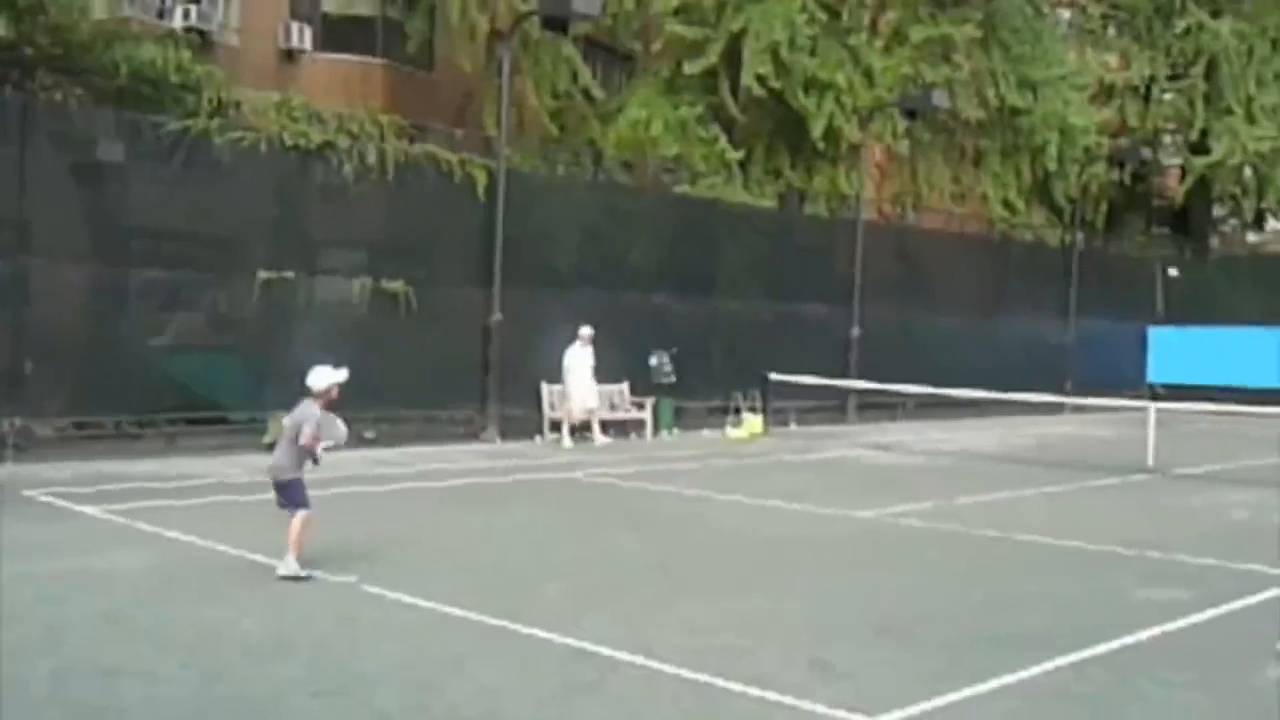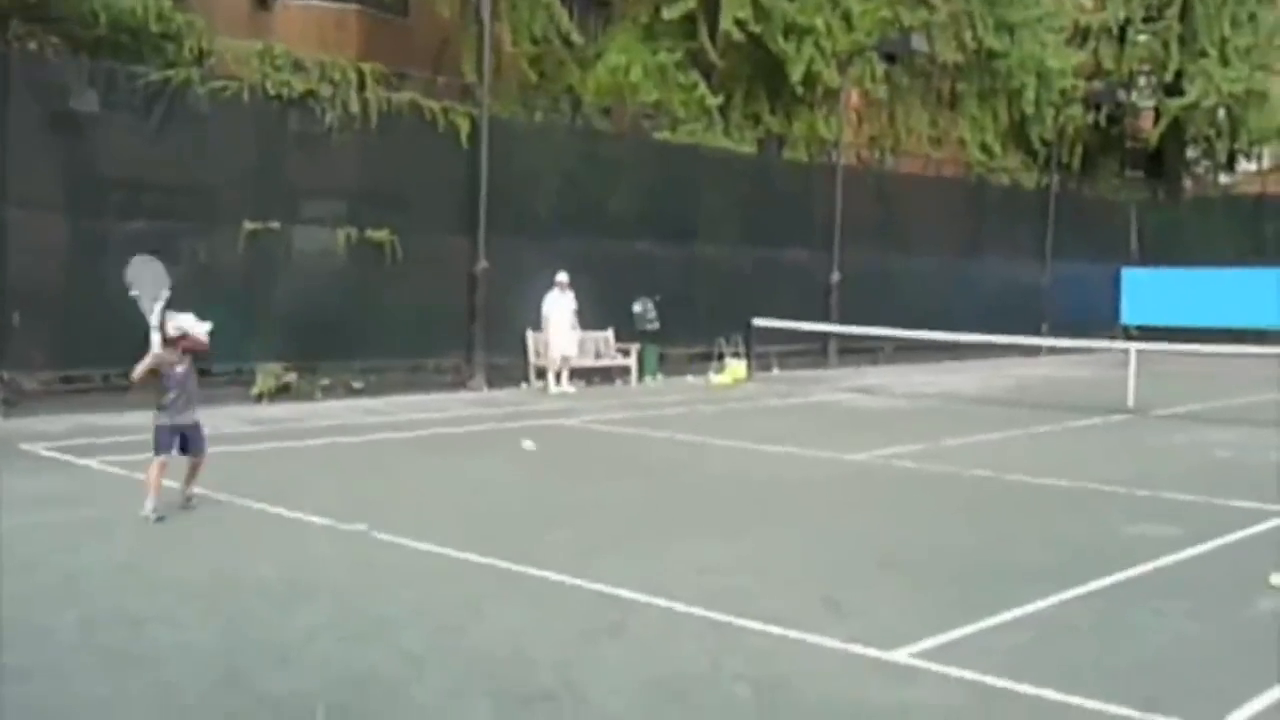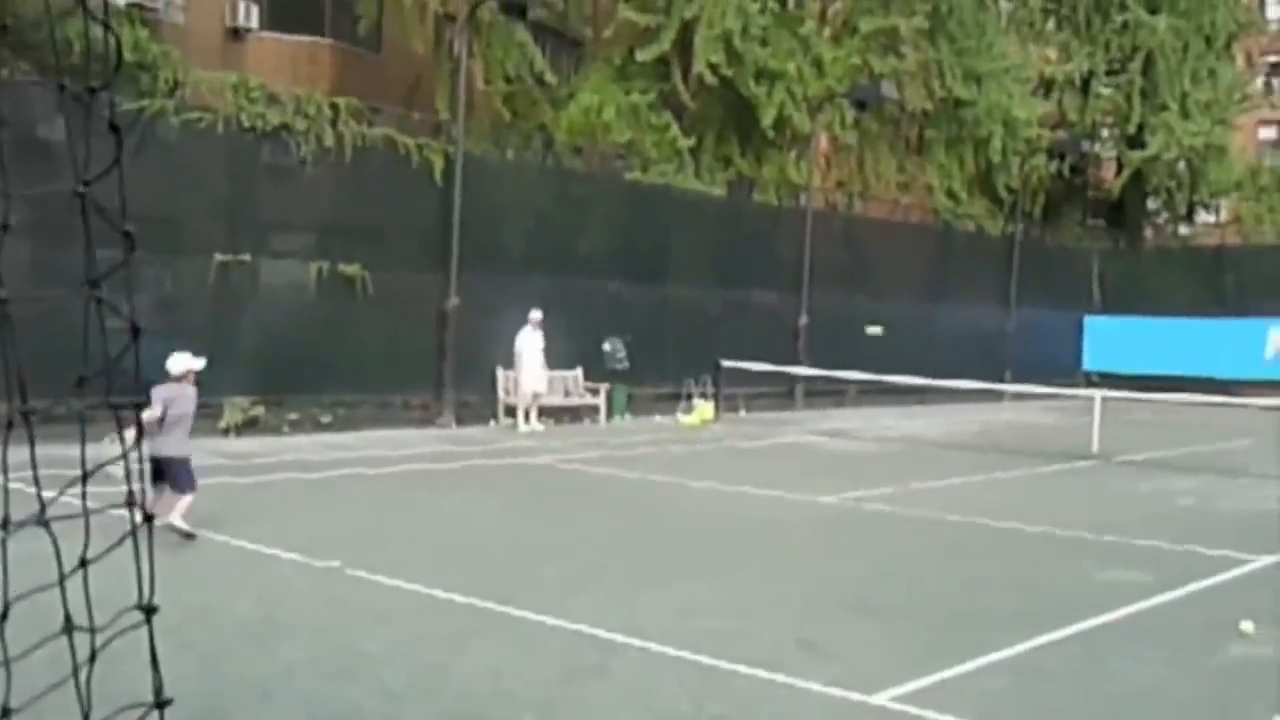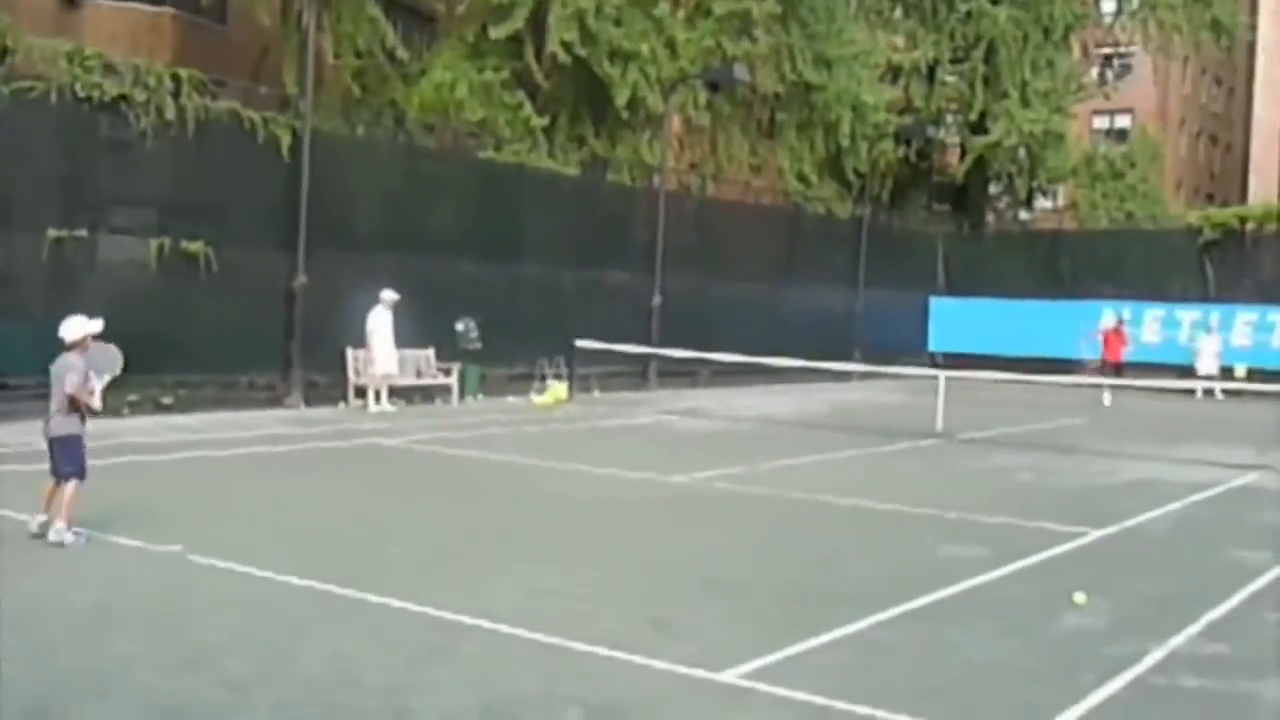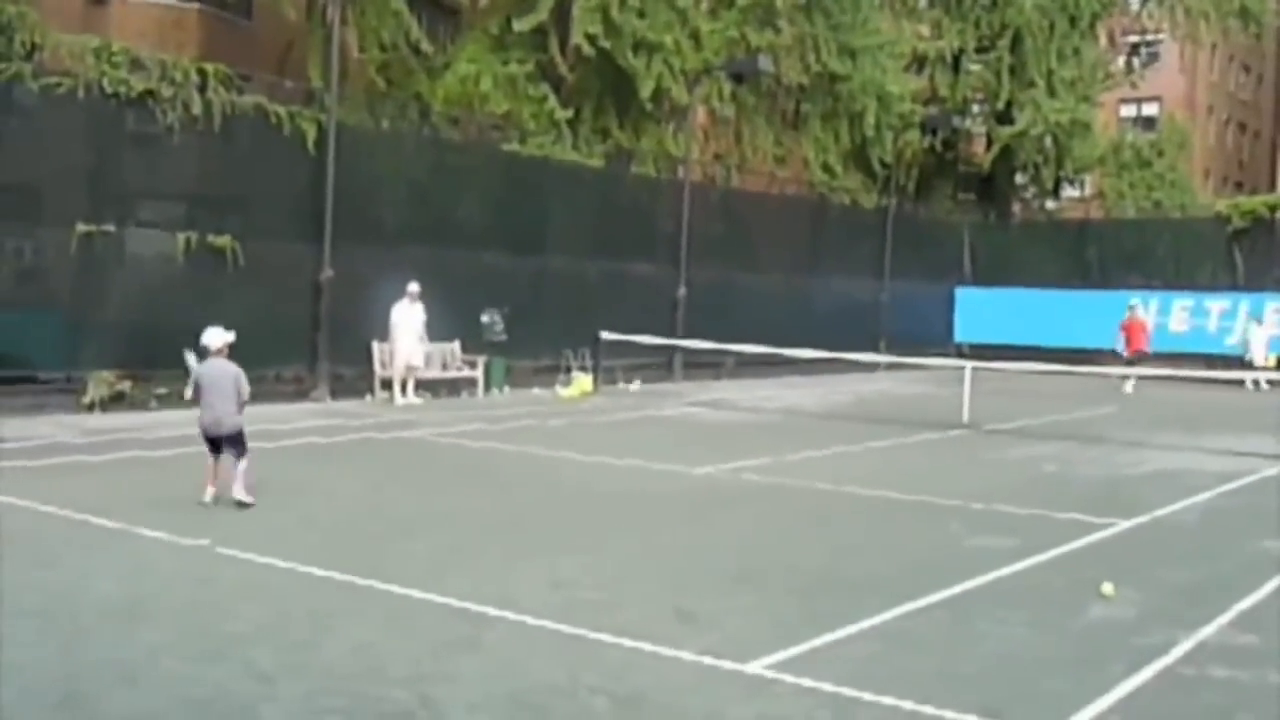
dt=1s
person 1, frame 1
left shoulder: (306, 405)
right shoulder: (314, 414)
left elbow: (285, 424)
right elbow: (304, 441)
right wrist: (315, 450)
left hip: (287, 466)
right hip: (286, 469)
left knee: (301, 511)
right knee: (301, 511)
left ankle: (291, 560)
right ankle: (288, 564)
person 1, frame 2
left shoulder: (190, 352)
right shoulder: (161, 357)
right elbow: (135, 377)
right wrist: (151, 356)
left hip: (189, 418)
right hip: (165, 419)
left knee: (198, 457)
right knee: (161, 460)
left ankle: (187, 491)
right ankle: (150, 506)
person 1, frame 3
left shoulder: (159, 391)
right shoulder: (192, 392)
left elbow: (155, 414)
left wrist: (136, 431)
left hip: (157, 451)
right hip: (177, 453)
left knee: (160, 488)
right knee: (187, 494)
right ankle: (175, 518)
person 1, frame 4
left shoulder: (60, 362)
right shoulder: (76, 363)
right elbow: (71, 391)
left wrist: (91, 393)
right wrist: (91, 403)
left hip: (55, 427)
right hip: (68, 429)
left knee: (59, 476)
right knee: (74, 478)
left ankle: (42, 521)
right ankle: (59, 528)
person 1, frame 5
left shoulder: (200, 370)
right shoulder: (235, 370)
left elbow: (194, 397)
right elbow: (245, 397)
left hip: (207, 424)
right hip: (231, 423)
left knee: (215, 454)
right knee: (241, 456)
left ankle: (210, 491)
right ankle: (238, 489)
